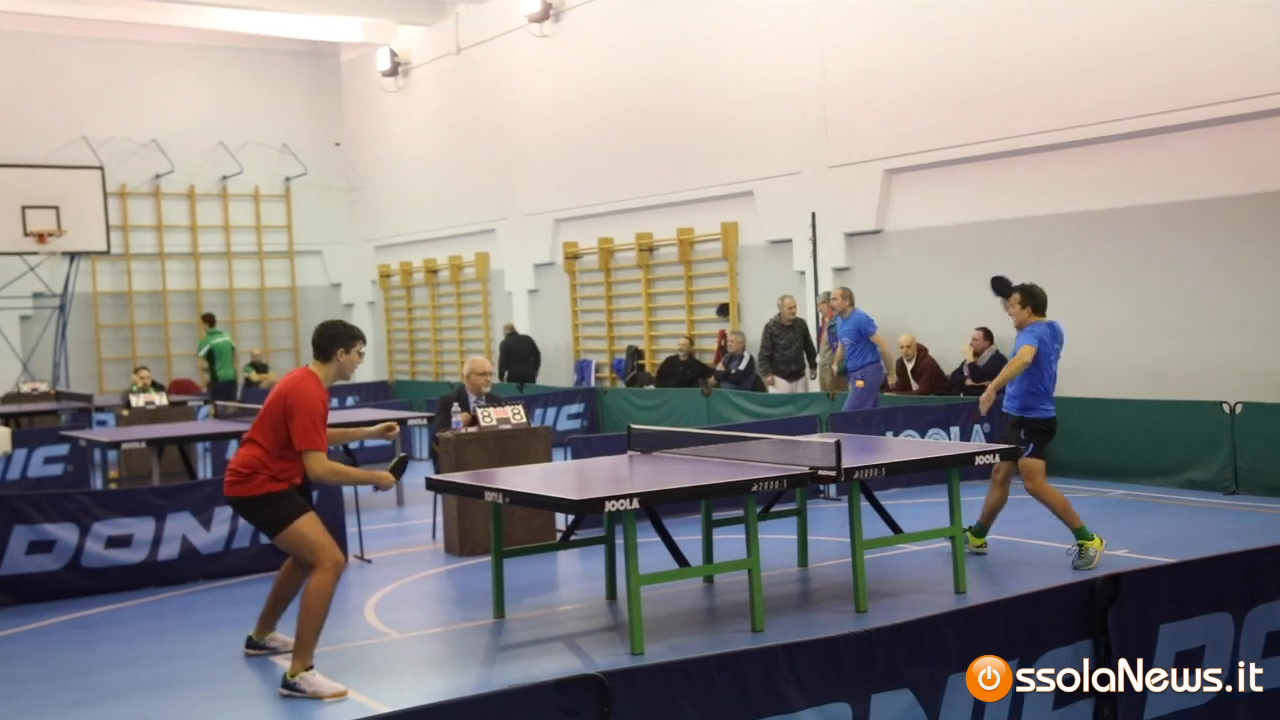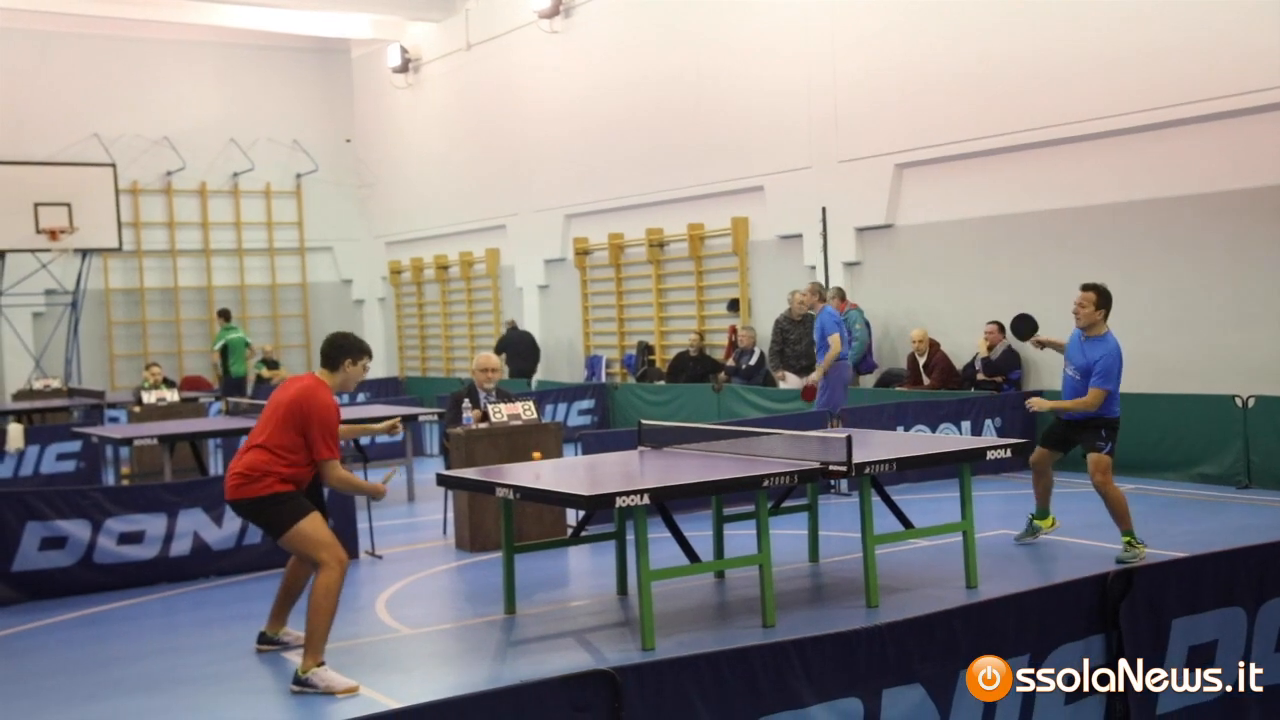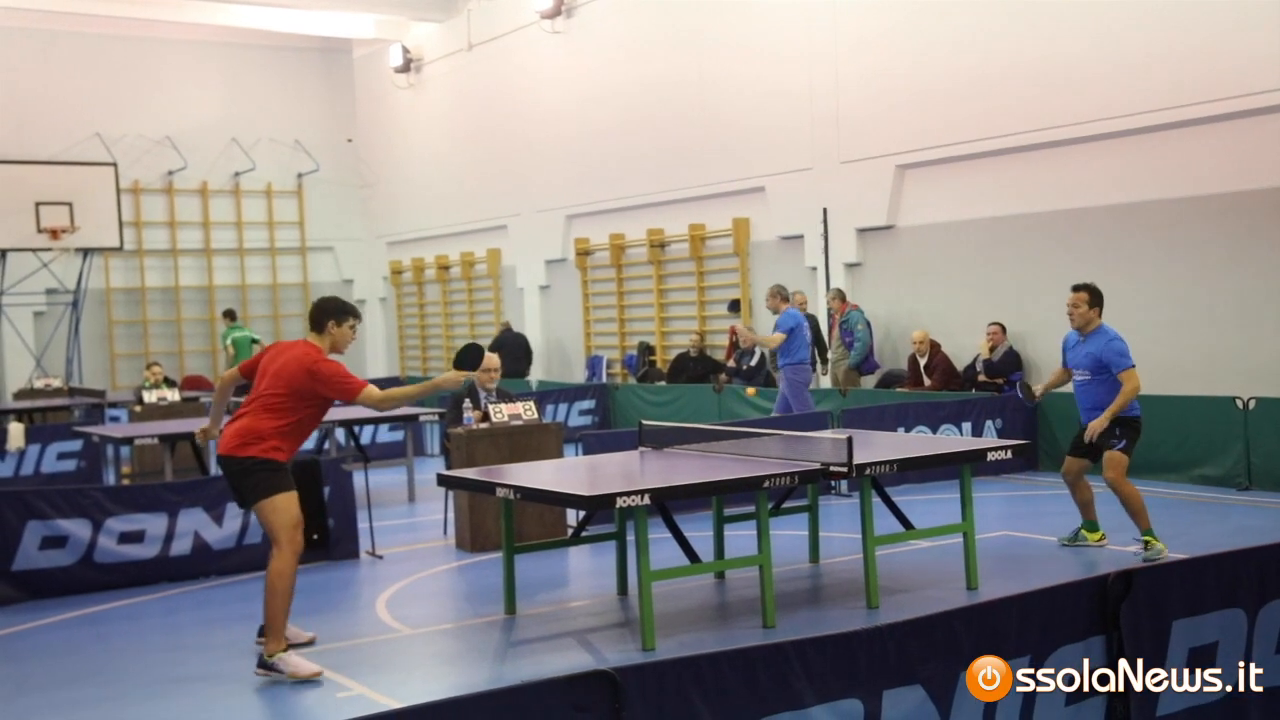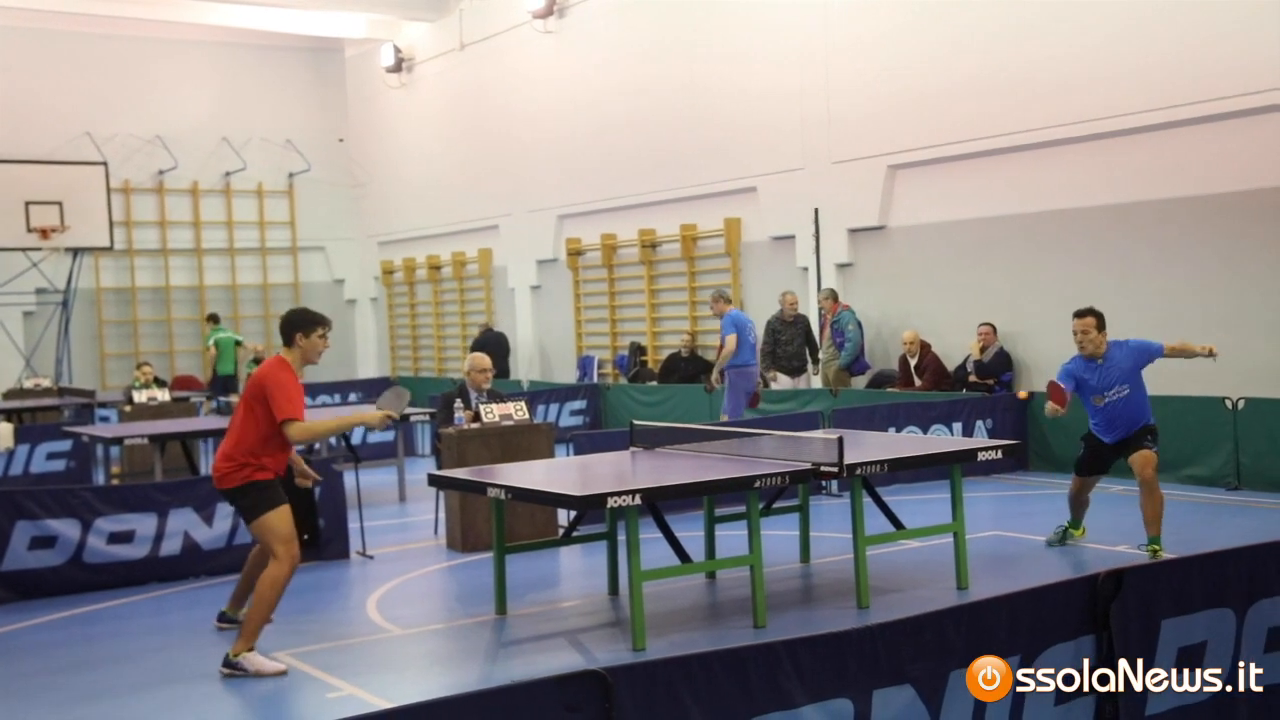
dt=0.3s
person 1, frame 1
left shoulder: (303, 381)
right shoulder: (307, 393)
left elbow: (315, 438)
right elbow: (317, 467)
left wrist: (369, 432)
right wrist: (374, 477)
left hip: (259, 479)
right hip: (259, 486)
left knee: (306, 554)
right knee: (330, 561)
left ankle: (262, 636)
right ankle: (299, 673)
person 1, frame 2
left shoulder: (300, 384)
right shoulder: (321, 401)
right elbow: (333, 476)
left wrist: (373, 429)
right wrist: (373, 489)
left hip: (249, 482)
right hip: (263, 488)
left knee: (311, 546)
right knee: (334, 560)
left ankle: (273, 631)
right ankle: (310, 669)
person 1, frame 3
left shoulder: (280, 350)
right shoulder: (320, 366)
left elbow: (227, 379)
right elbow: (379, 400)
left wrist: (215, 421)
right wrist: (439, 382)
left hip: (240, 450)
right hip: (257, 455)
left knee: (288, 531)
right knee: (290, 544)
left ankle: (274, 626)
right ankle: (274, 653)
person 1, frame 4
left shoulder: (277, 371)
right shoulder: (281, 378)
right elbow: (297, 434)
left wrist: (296, 464)
right wrist: (358, 419)
left hip: (251, 469)
right hip: (248, 475)
left knee: (274, 538)
right knee: (286, 556)
left ankle: (233, 612)
right ankle: (240, 654)
person 2, frame 1
left shoulder: (1033, 333)
right shoulder: (1052, 328)
left elbow: (1024, 359)
left wrist: (992, 387)
left hip: (1033, 422)
right hip: (1021, 420)
left knee: (1035, 485)
right knee: (1000, 477)
left ankle: (1088, 541)
right ankle: (977, 537)
person 2, frame 2
left shoulder: (1108, 353)
right shoulder: (1080, 332)
left elbow: (1092, 403)
left wrist: (1049, 404)
right wrist: (1051, 344)
left hip: (1098, 421)
right hip: (1068, 417)
left knee: (1101, 479)
right knee: (1038, 462)
left ankle: (1132, 540)
right ankle: (1043, 519)
person 2, frame 3
left shoulder: (1110, 343)
right shoulder: (1071, 339)
left elbow: (1132, 386)
right elbow: (1066, 371)
left wrist: (1104, 418)
right wrist: (1042, 388)
left hip: (1121, 421)
right hip: (1090, 423)
left knee: (1114, 477)
right knee: (1070, 473)
left ankle: (1151, 541)
right ankle: (1092, 531)
person 2, frame 4
left shoulder: (1132, 350)
right shoulder: (1071, 369)
left elbow: (1173, 350)
right elbow: (1058, 402)
left wrist: (1198, 350)
right wrist: (1053, 408)
left hip: (1140, 431)
right hip: (1100, 437)
left knee: (1146, 476)
right knee: (1077, 489)
left ankle: (1155, 547)
right ankle: (1074, 527)
